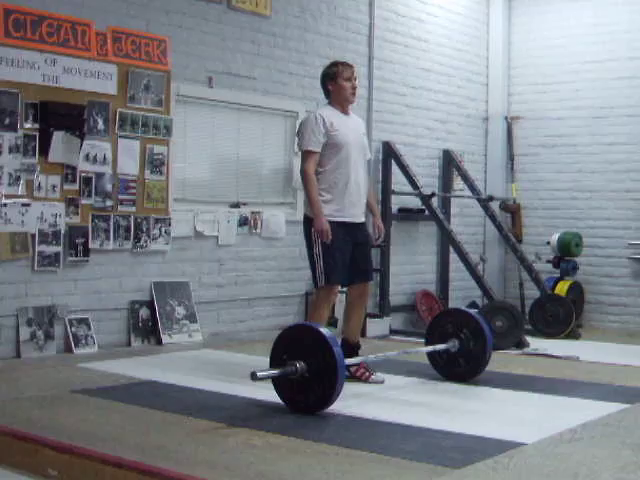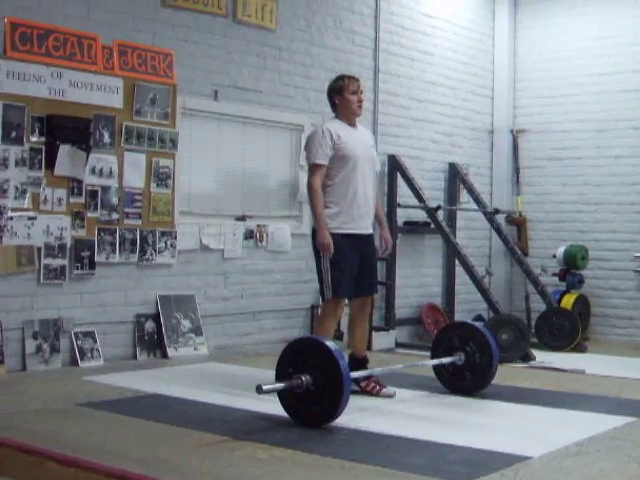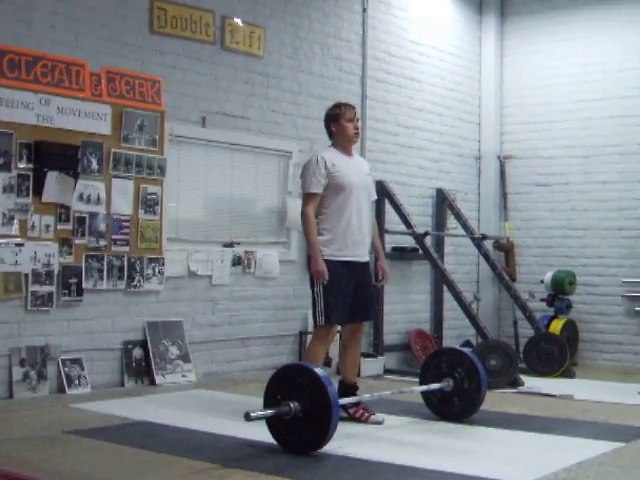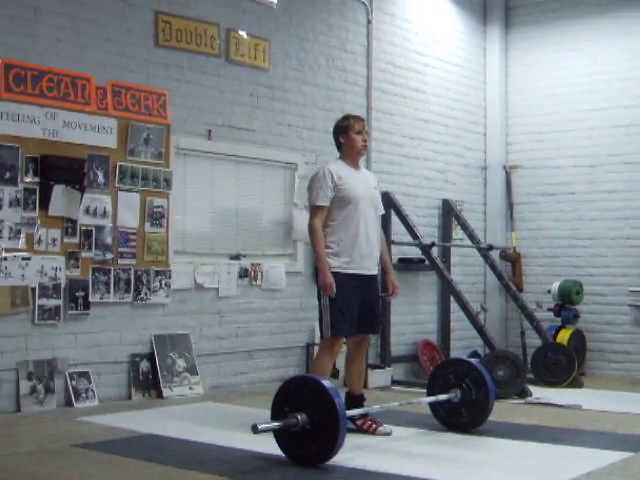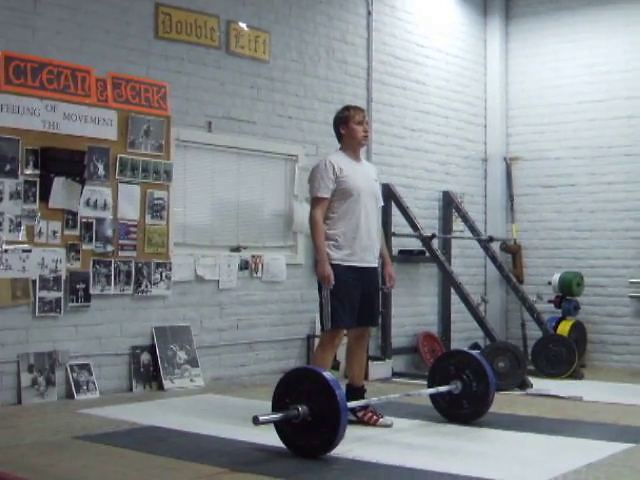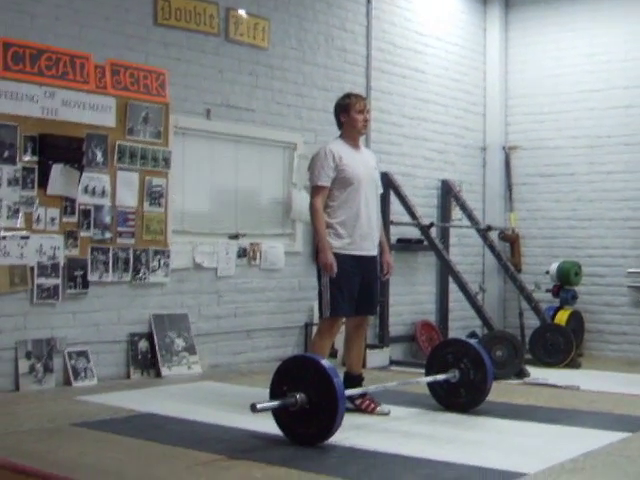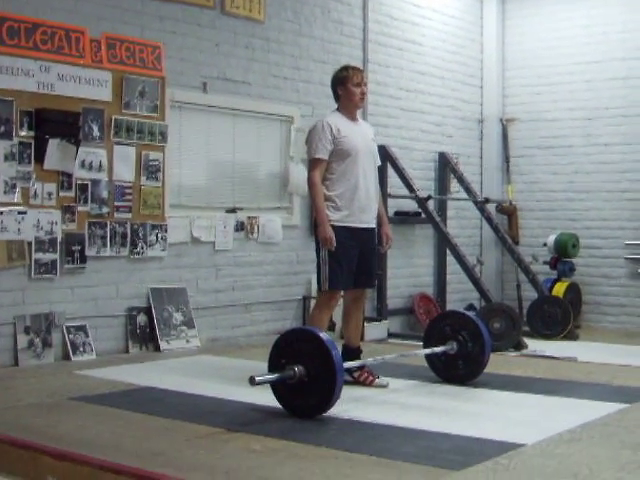
dt=0.3s
person 1, frame 1
left shoulder: (358, 123)
right shoulder: (319, 119)
right elbow: (308, 169)
left wrist: (375, 214)
right wrist: (318, 214)
left hip: (355, 220)
right hip: (328, 220)
left knee: (361, 287)
right knee: (327, 289)
left ankle: (349, 357)
person 1, frame 2
left shoulder: (366, 135)
right shoulder: (327, 132)
right elbow: (315, 182)
left wrist: (383, 226)
right wrist: (322, 228)
left hip: (363, 232)
right hip: (337, 233)
left knee: (364, 302)
right knee: (335, 302)
left ankle: (358, 371)
person 1, frame 3
left shoulder: (362, 165)
right shoulder: (322, 161)
right elbow: (308, 211)
left wrist: (380, 256)
right wrist: (315, 256)
left hip: (359, 260)
right hip: (332, 259)
left knee: (355, 328)
right knee: (326, 328)
left ankle: (347, 397)
person 1, frame 4
left shoulder: (370, 178)
right shoulder: (329, 173)
right elbow: (316, 224)
left wrist: (389, 270)
right wrist: (323, 268)
left hip: (367, 272)
right hip: (339, 272)
left knee: (360, 340)
right knee: (333, 340)
left ankle: (354, 409)
person 1, frame 5
left shoulder: (370, 170)
right shoulder: (330, 165)
right elbow: (316, 215)
left wrist: (386, 260)
right wrist: (322, 260)
left hip: (368, 265)
right hip: (340, 265)
left knee: (361, 332)
right knee: (333, 333)
left ankle: (355, 401)
person 1, frame 6
left shoulder: (370, 157)
right shoulder: (330, 153)
right elbow: (317, 203)
left wrist: (384, 249)
right wrist: (324, 249)
left hip: (367, 253)
right hip: (340, 253)
left knee: (360, 321)
right knee: (331, 321)
left ankle: (353, 388)
person 1, frame 7
left shoulder: (367, 130)
right shoulder: (327, 126)
right elbow: (315, 177)
left wrist: (383, 221)
right wrist: (323, 222)
left hip: (366, 225)
right hip: (338, 226)
left knee: (357, 293)
right knee: (330, 294)
left ankle: (351, 362)
